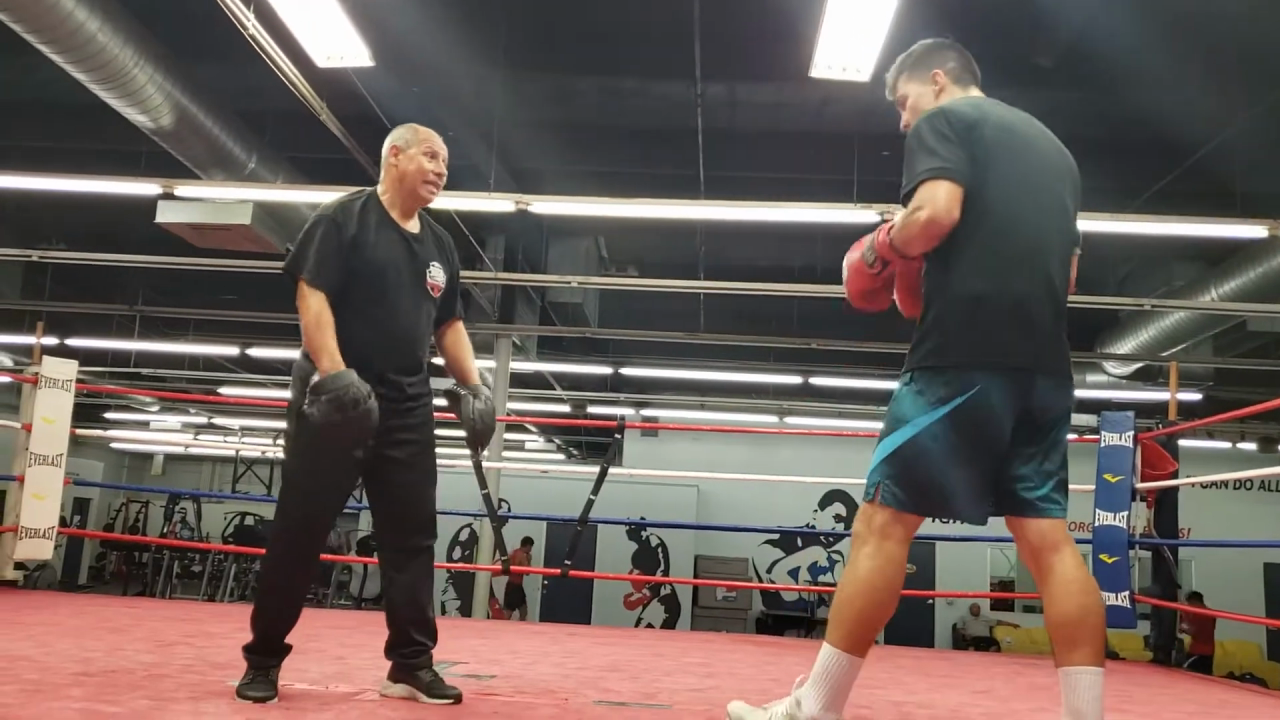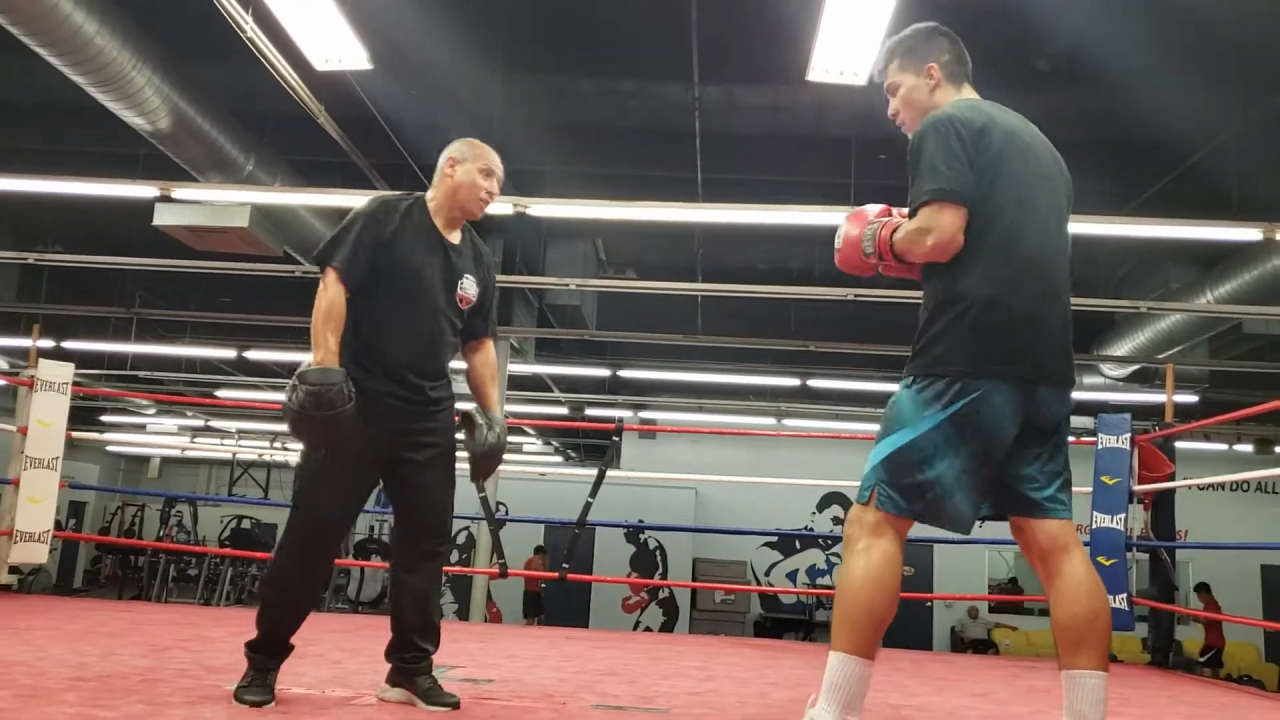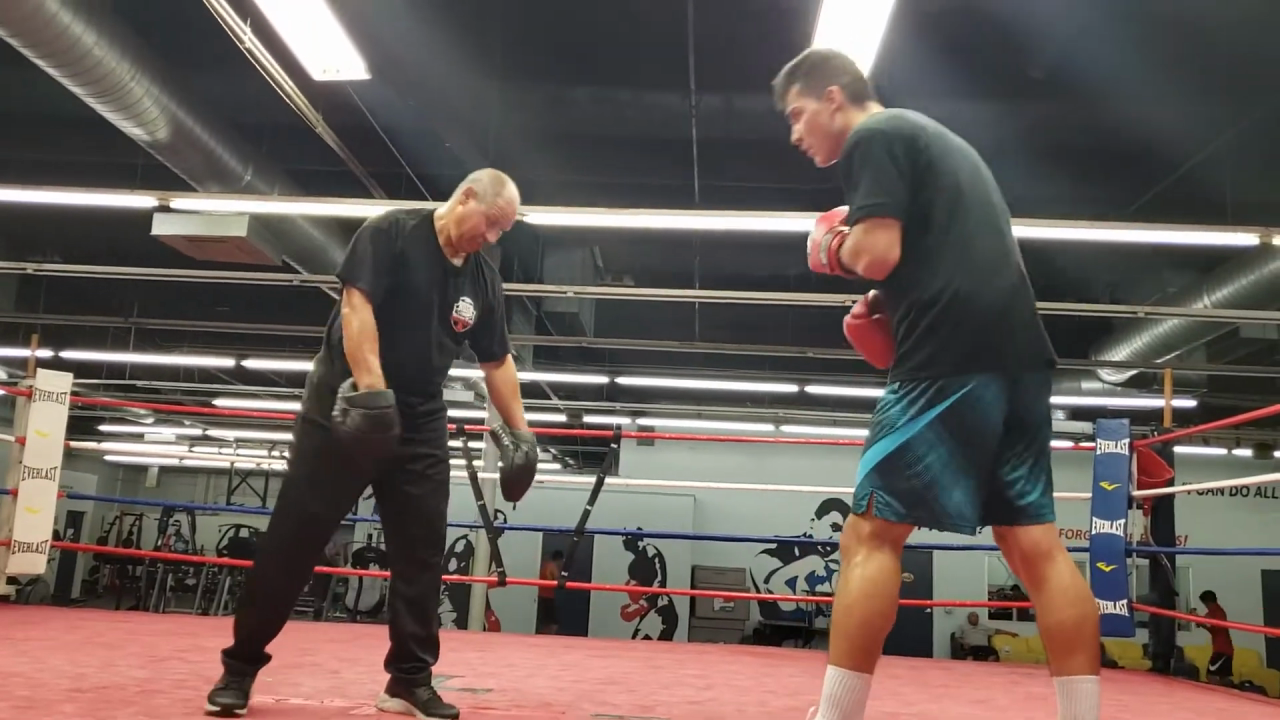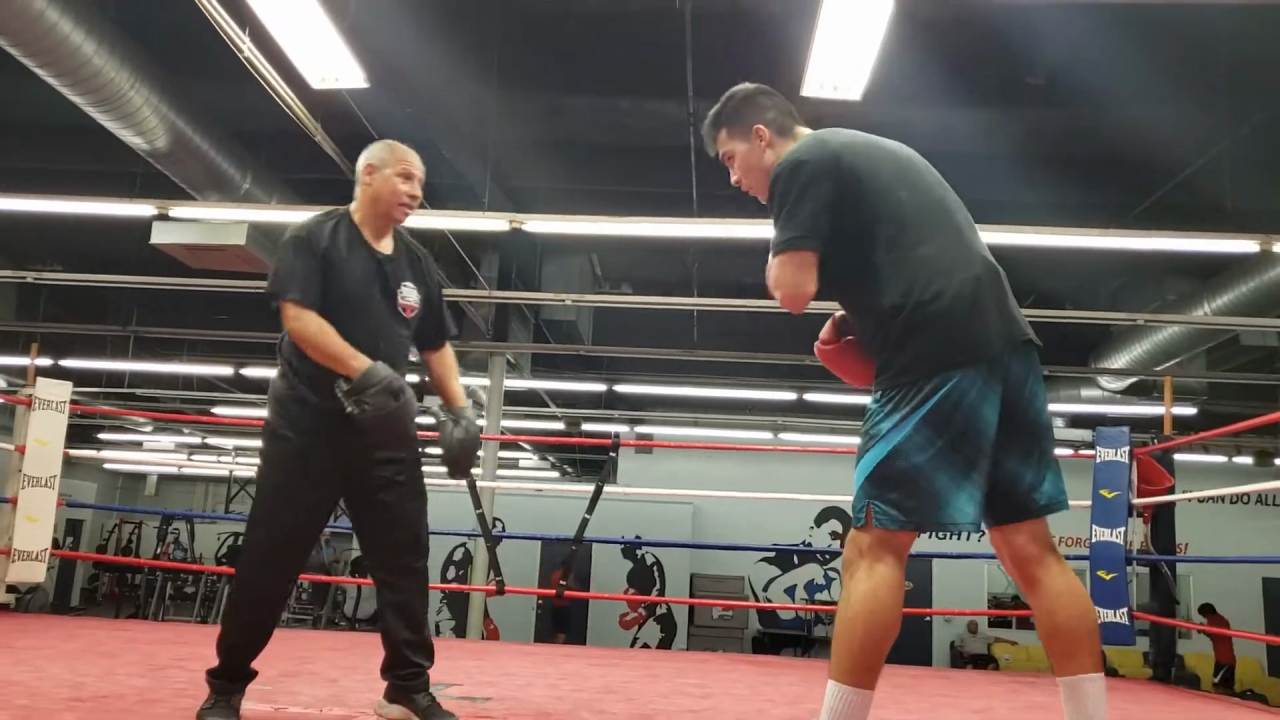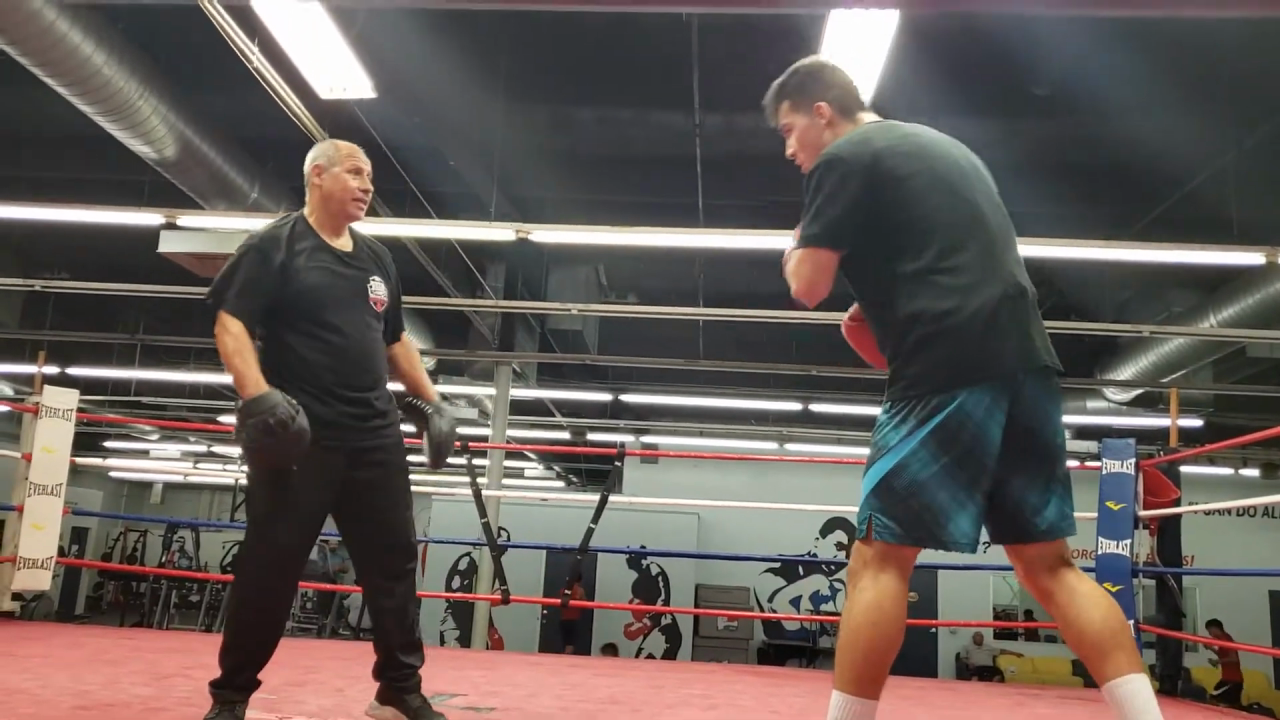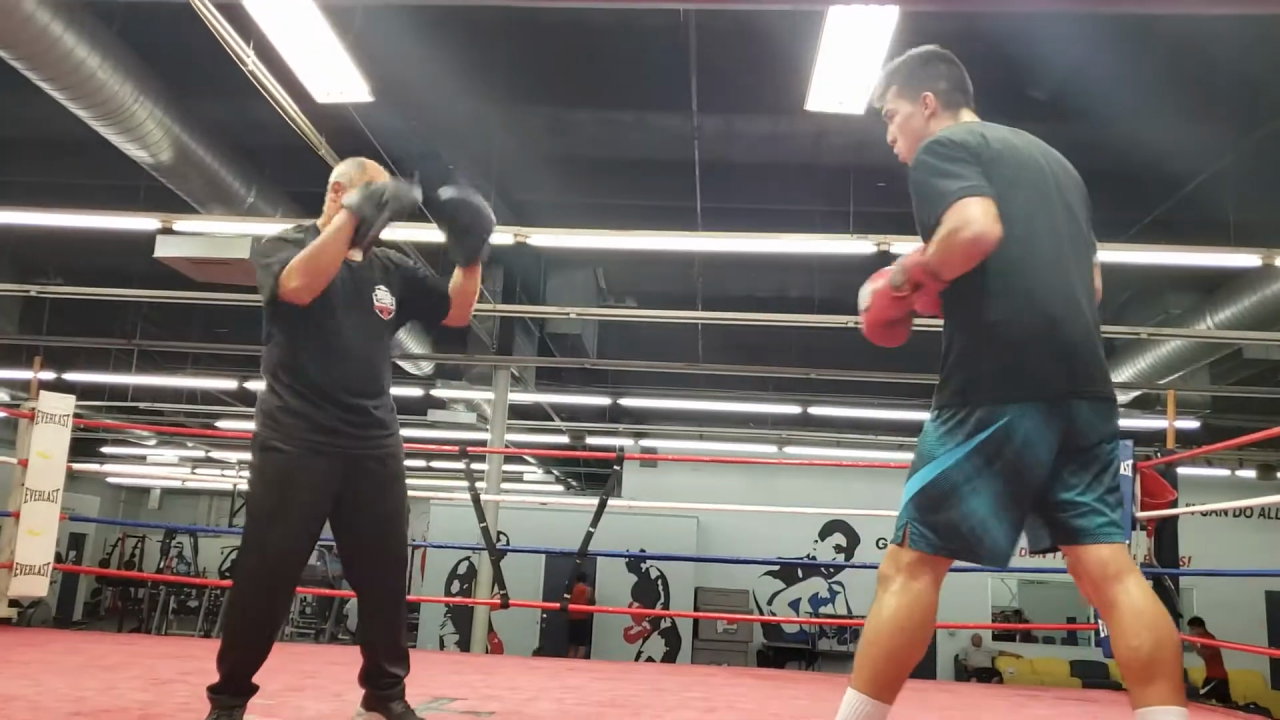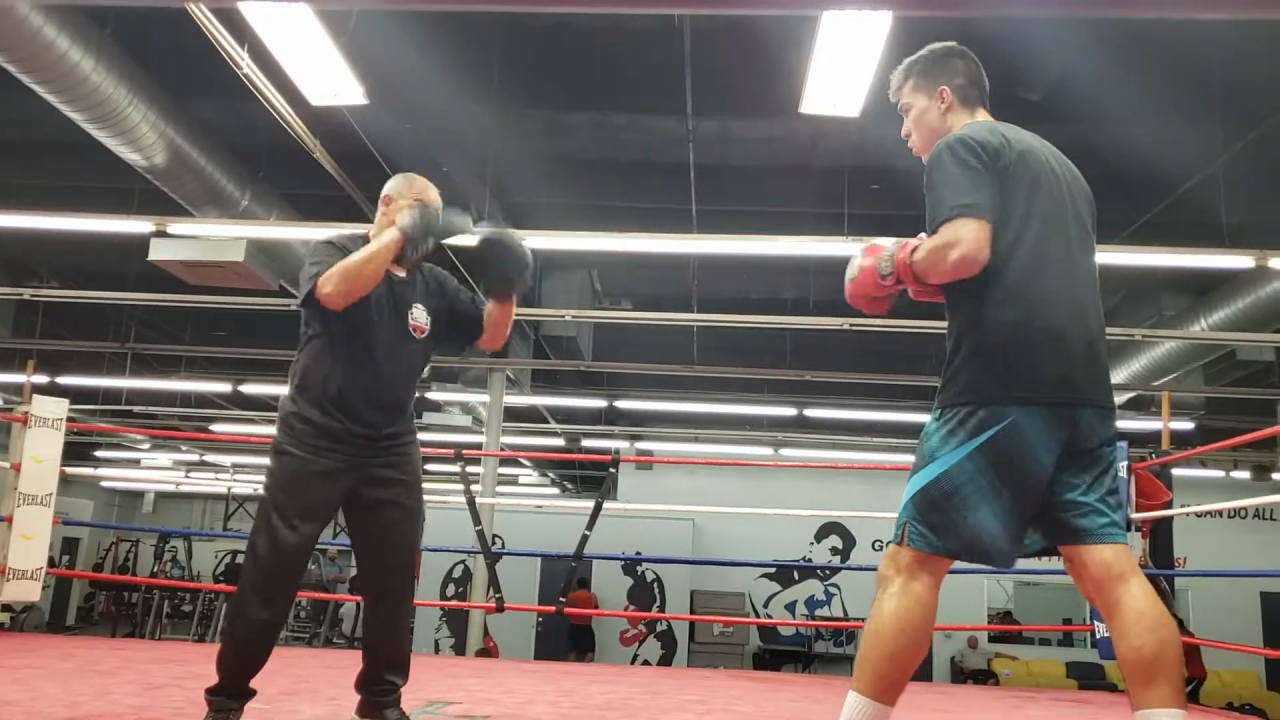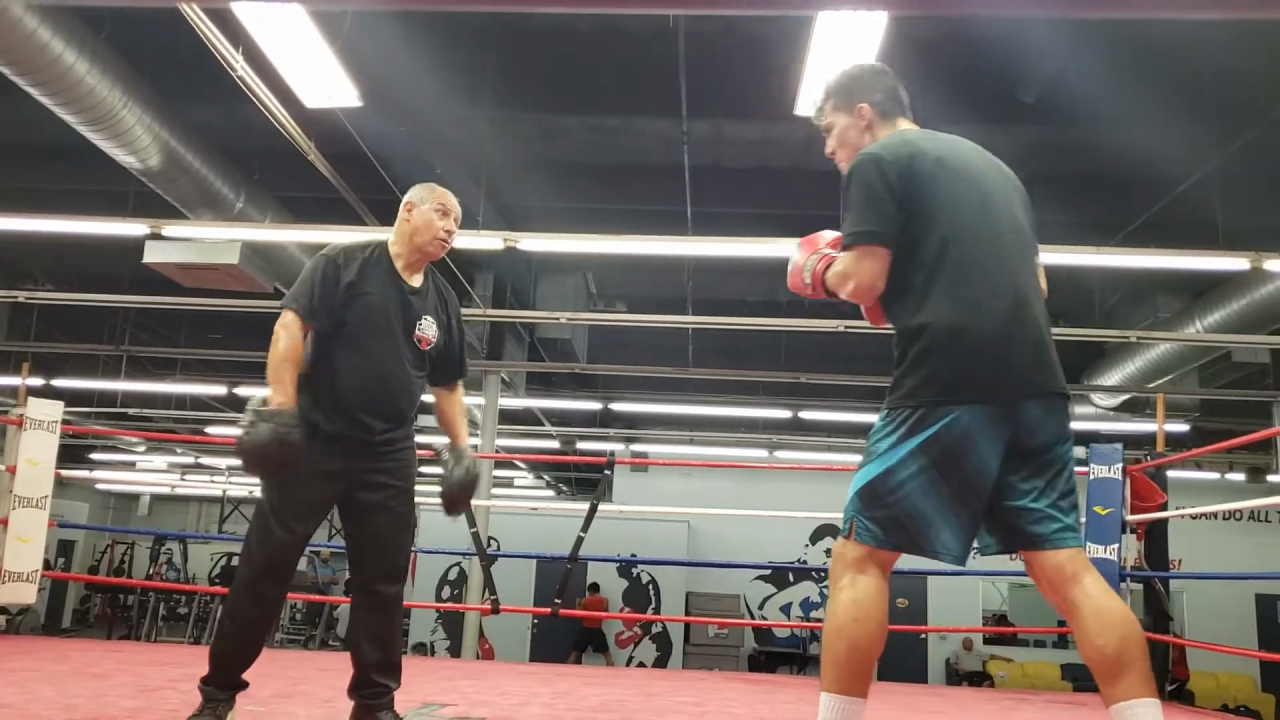
dt=0.3s
person 1, frame 1
left shoulder: (945, 121)
right shoulder: (1055, 148)
left elbow: (936, 210)
left wrist: (878, 252)
left hip: (962, 356)
right hip: (1042, 363)
left knee: (884, 522)
right knee: (1048, 540)
person 1, frame 2
left shoulder: (948, 126)
right shoulder: (1041, 146)
left elbow: (940, 236)
left wrist: (882, 242)
left hip: (966, 359)
right hip: (1043, 365)
left knee: (875, 523)
right knee: (1055, 544)
person 1, frame 3
left shoulder: (871, 138)
right shoulder: (933, 137)
left elbow: (876, 254)
left wrist: (833, 248)
right wrist: (892, 304)
left hip: (952, 361)
right hip: (1018, 354)
left knee: (873, 533)
right knee: (1034, 544)
person 1, frame 4
left shoulder: (802, 165)
right shoulder: (877, 151)
left elbow: (793, 291)
left wrist: (781, 262)
right wrist: (862, 315)
left hip: (935, 361)
right hip: (1003, 347)
left knee: (875, 545)
right knee: (1029, 546)
person 1, frame 5
left shoulder: (844, 161)
right shoulder: (947, 148)
left elbow: (807, 283)
left wrist: (799, 260)
left hip: (946, 375)
right hip: (1025, 365)
left knee: (880, 558)
right knee: (1049, 567)
person 1, frame 6
left shoulder: (944, 148)
right shoulder: (1054, 162)
left elbow: (976, 231)
left wrist: (908, 278)
left hip: (993, 387)
right hip: (1081, 387)
left knee: (912, 565)
right knee: (1110, 573)
person 1, frame 7
left shoulder: (964, 147)
right shoulder: (1060, 166)
left elbow: (964, 252)
left wrist: (897, 266)
left hip: (997, 389)
right hip: (1081, 391)
left knee: (911, 564)
right knee: (1112, 575)
person 1, frame 8
left shoulder: (880, 162)
right shoulder: (991, 166)
left elbow: (864, 280)
left wrist: (819, 271)
left hip: (945, 387)
right hip: (1032, 387)
left knee: (860, 559)
right knee: (1068, 574)
person 2, frame 1
left shoulder: (439, 244)
right shoulder: (343, 217)
left elbow: (448, 323)
right elbow: (312, 295)
left wrist: (473, 386)
right wrist: (334, 374)
left hip: (408, 409)
right hip: (338, 404)
left knee: (412, 535)
right knee: (299, 529)
left ankle: (411, 665)
right ankle: (263, 659)
person 2, frame 2
left shoulder: (477, 259)
right shoulder: (384, 218)
left elbow: (479, 341)
right elbow: (334, 285)
left wrist: (490, 413)
right wrist: (324, 367)
left hip: (428, 416)
right hip: (356, 403)
left knee: (426, 539)
right knee: (315, 529)
left ankle: (411, 669)
right ankle: (264, 660)
person 2, frame 3
left shoulder: (483, 279)
right shoulder: (389, 234)
left elbow: (498, 360)
right elbow: (356, 307)
left wrist: (519, 433)
right wrist: (371, 389)
left hip: (417, 425)
right hip: (345, 413)
left knee: (423, 551)
right knee: (293, 539)
right ankle: (240, 665)
person 2, frame 4
left shoulder: (417, 263)
right shoulder: (313, 239)
left elbow: (436, 345)
right elbow: (297, 316)
left wrist: (458, 411)
right wrist: (364, 371)
left hip: (387, 432)
right hip: (307, 426)
left knee: (404, 557)
right knee: (270, 556)
person 2, frame 5
left shoulder: (378, 258)
right shoulder: (274, 247)
left elbow: (394, 339)
right elbow: (229, 323)
left wrist: (428, 404)
right wrist: (258, 395)
left hip: (374, 434)
right hip: (295, 433)
left knee: (393, 560)
right knee: (270, 566)
person 2, frame 6
left shoulder: (390, 268)
right shoulder: (286, 247)
left elbow: (456, 312)
right elbow: (300, 287)
left wrist: (469, 254)
right wrist: (355, 212)
left hip: (373, 440)
right hip: (296, 438)
left knee: (384, 569)
right knee: (267, 568)
person 2, frame 7
left shoulder: (435, 285)
right shoulder: (335, 250)
left elbow: (490, 337)
right elbow: (334, 293)
left wrist: (505, 285)
right wrist: (400, 230)
left hip: (390, 451)
right hip: (312, 441)
left knee: (391, 579)
right knee: (270, 569)
person 2, frame 8
left shoulder: (442, 301)
right shoulder: (341, 264)
left elbow: (448, 383)
right elbow: (291, 325)
left wrist: (460, 451)
right wrist: (277, 405)
left hip: (386, 457)
right hip: (306, 442)
left knee: (383, 583)
right knee: (266, 566)
